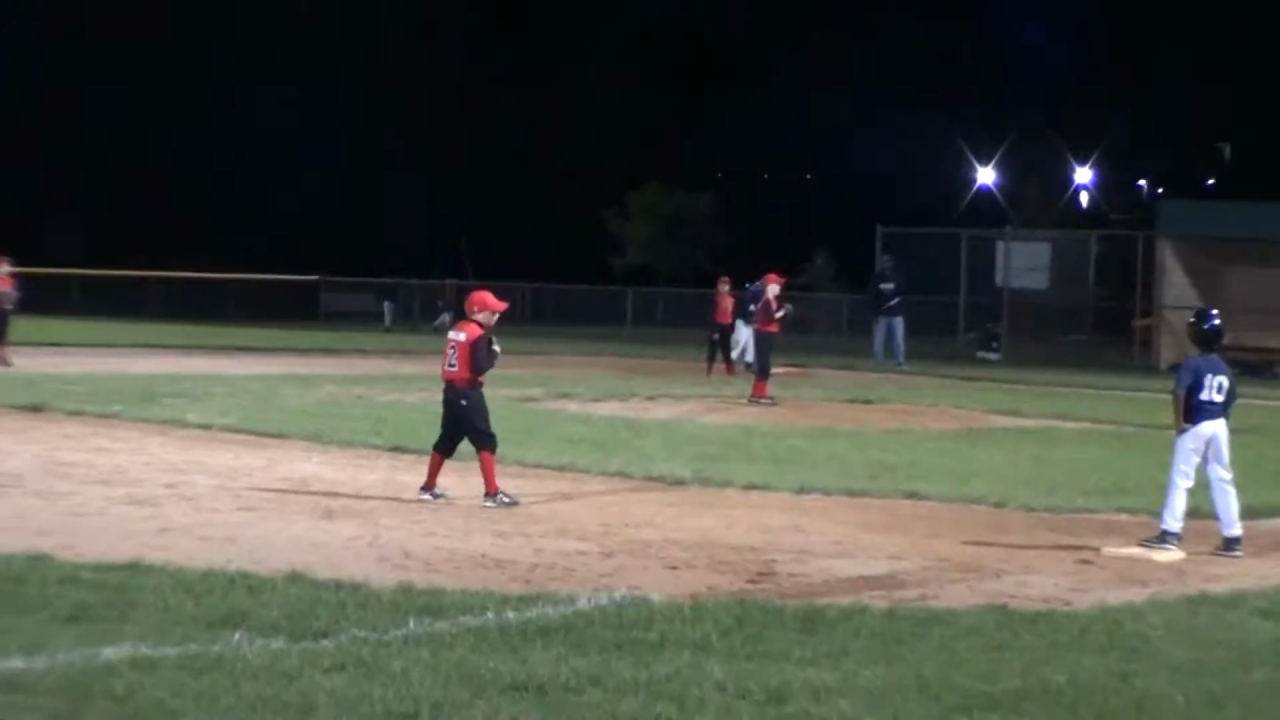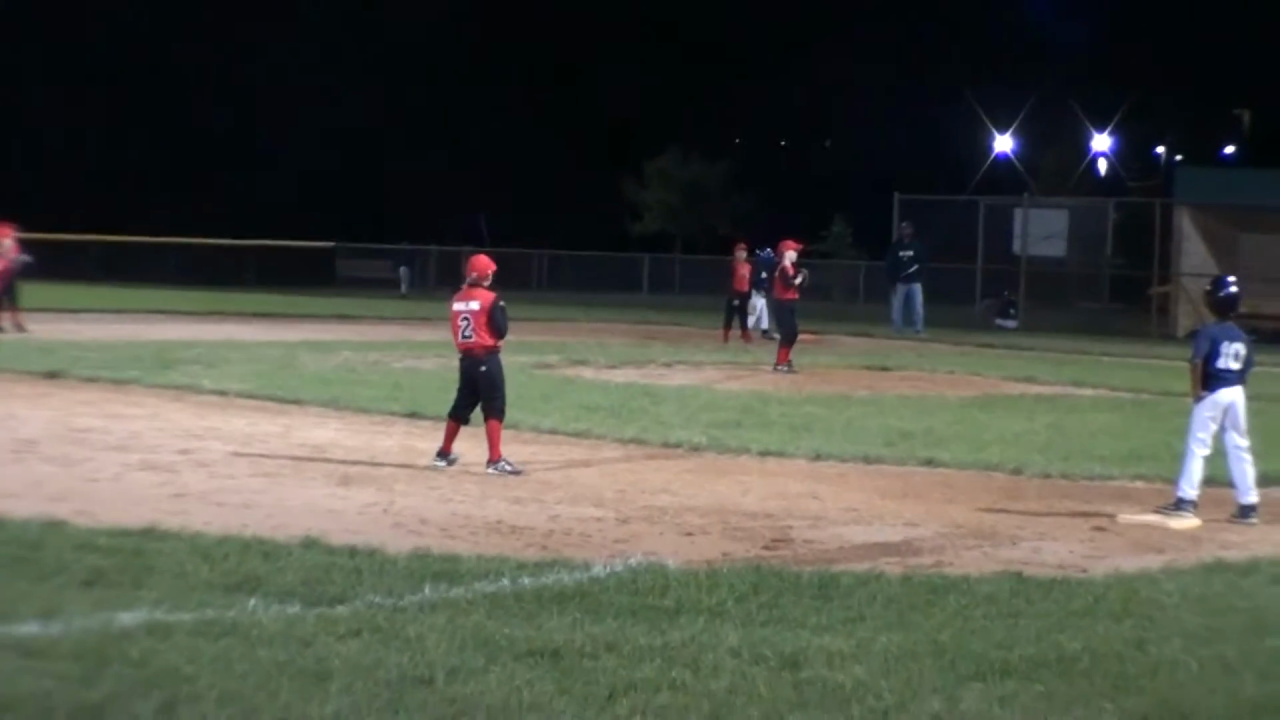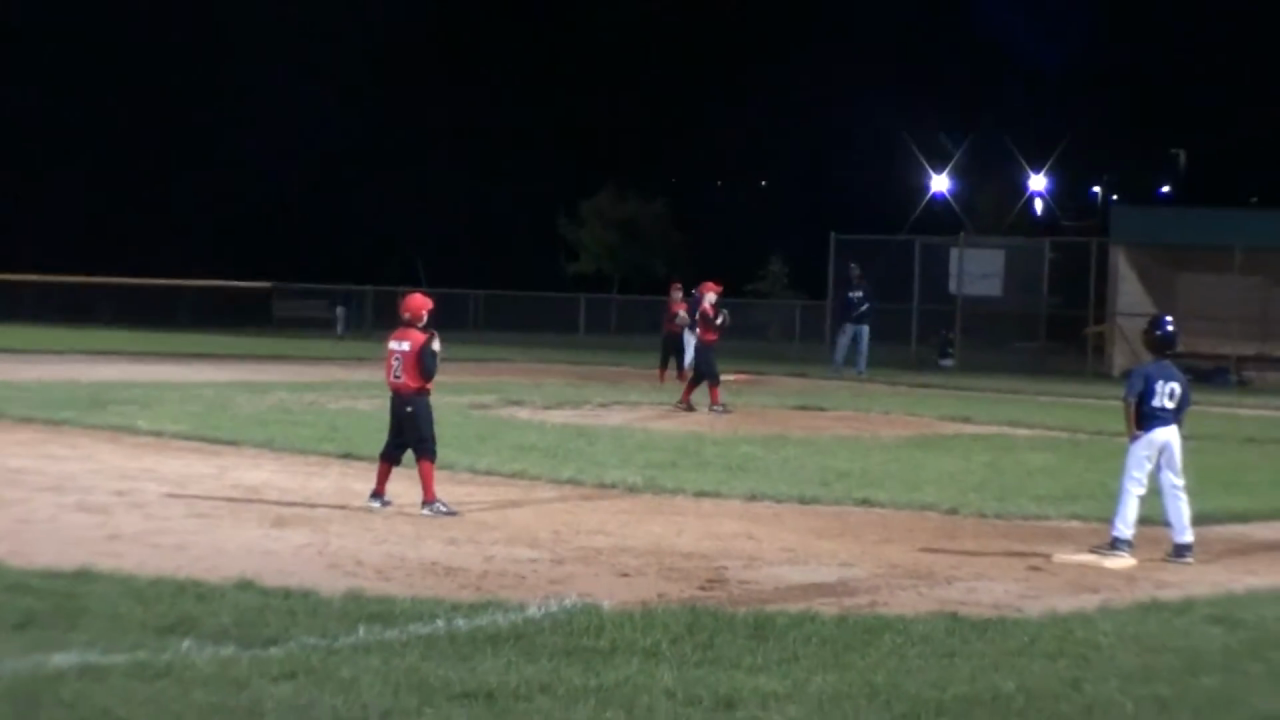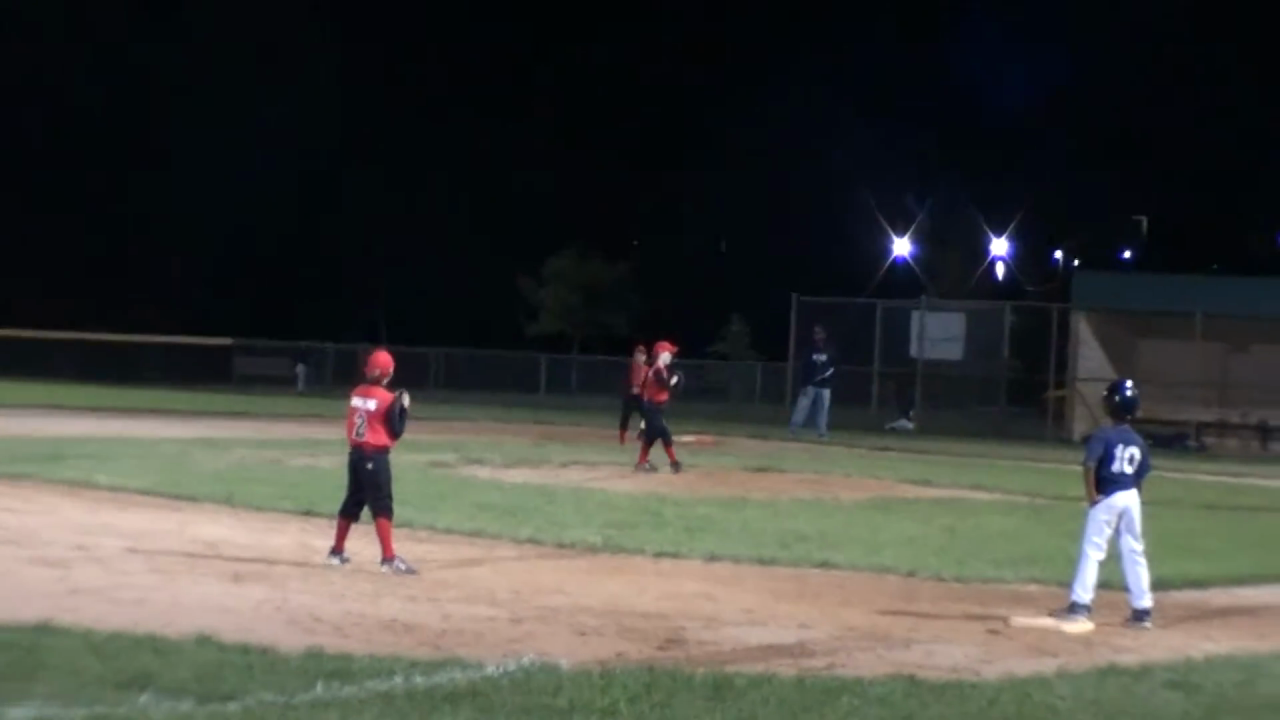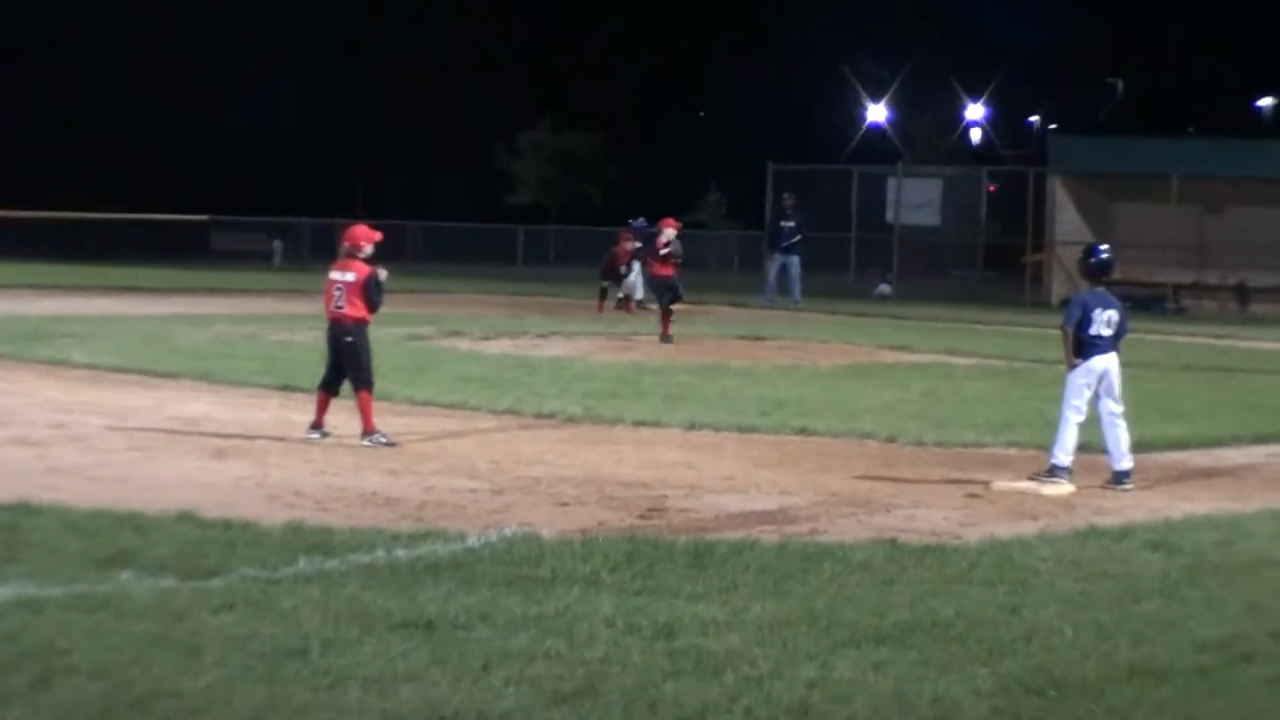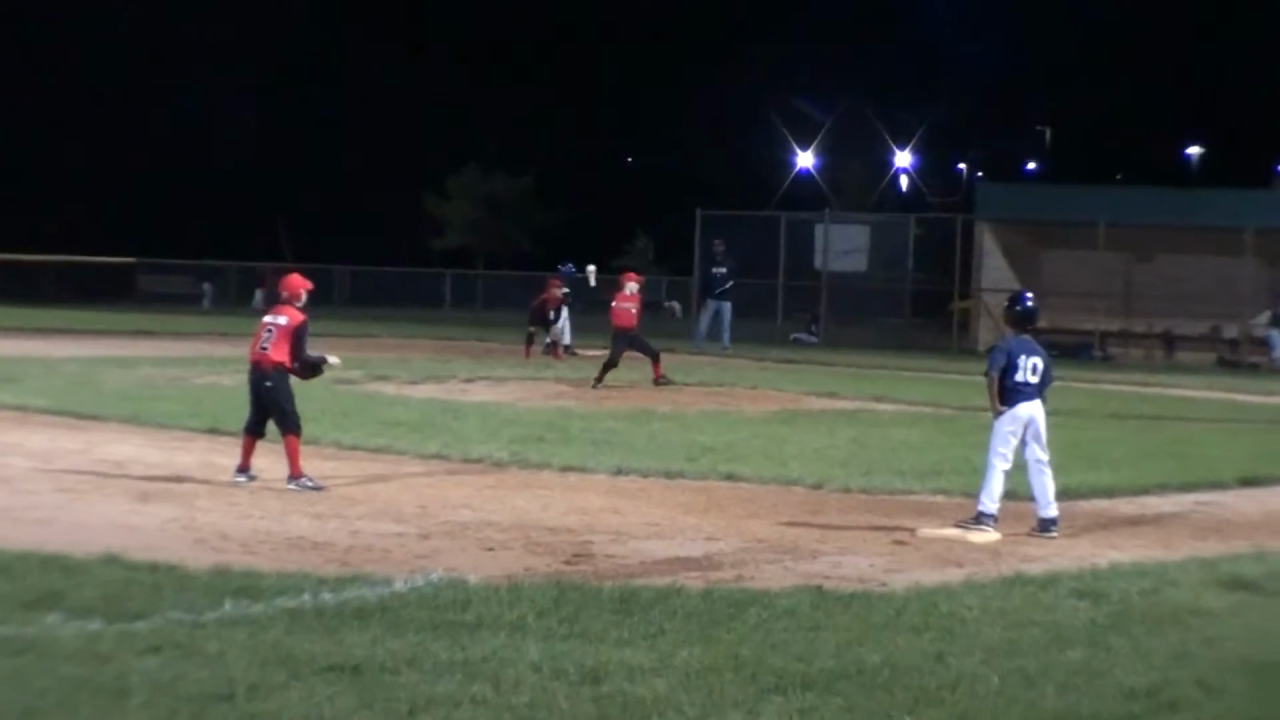
dt=0.5s
person 1, frame 1
left shoulder: (1192, 364)
right shoulder: (1225, 369)
left elbow: (1179, 393)
right elbow: (1228, 404)
left wrist: (1179, 422)
right wrist: (1217, 425)
left hip: (1196, 427)
right hip: (1219, 427)
left knee: (1181, 479)
right knee: (1223, 481)
left ankle: (1170, 533)
right ankle: (1233, 538)
person 1, frame 2
left shoulder: (1209, 331)
right shoulder: (1242, 337)
left elbow: (1196, 361)
right elbow: (1245, 371)
left wrist: (1197, 390)
right wrist: (1233, 390)
left hip: (1212, 395)
right hip: (1236, 394)
left knee: (1197, 447)
right knee: (1239, 449)
left ankle: (1186, 501)
right ankle: (1248, 505)
person 1, frame 3
left shoulder: (1143, 371)
right shoulder: (1179, 376)
left elbow: (1130, 400)
right elbow: (1181, 411)
left wrist: (1131, 430)
right wrist: (1171, 431)
left hip: (1148, 434)
right hip: (1171, 433)
left knee: (1132, 486)
right knee: (1175, 488)
left ankle: (1121, 541)
right ankle: (1183, 545)
person 1, frame 4
left shoulder: (1103, 435)
right shoulder: (1138, 441)
left elbow: (1090, 465)
right elbow: (1141, 476)
left wrist: (1091, 495)
right wrist: (1130, 496)
left hip: (1107, 498)
right hip: (1131, 498)
left knee: (1092, 550)
right knee: (1134, 553)
left ankle: (1080, 605)
right ankle: (1142, 610)
person 1, frame 5
left shoulder: (1081, 299)
right shoulder: (1115, 303)
left elbow: (1068, 329)
right elbow: (1118, 337)
left wrist: (1070, 359)
right wrist: (1107, 355)
left hip: (1086, 362)
right hip: (1110, 361)
left knee: (1072, 414)
right knee: (1114, 416)
left ankle: (1060, 467)
right ankle: (1122, 472)
person 1, frame 6
left shoulder: (1006, 346)
right shoulder: (1040, 351)
left elbow: (993, 375)
right elbow: (1044, 385)
left wrist: (995, 405)
right wrist: (1033, 403)
left hip: (1012, 409)
right hip: (1035, 408)
left knee: (998, 461)
right knee: (1039, 463)
left ankle: (987, 515)
right ankle: (1049, 520)
person 2, frame 1
left shoulder: (456, 330)
right shoulder: (478, 335)
right elbow: (479, 369)
right wrist: (494, 353)
left hip: (451, 390)
right hip: (468, 392)
left knee: (447, 439)
right knee: (485, 440)
left ankle: (429, 487)
right ankle: (492, 493)
person 2, frame 2
left shoulder: (457, 299)
right shoulder: (491, 299)
left elbow: (459, 329)
right elbow: (501, 332)
right wrist: (501, 309)
left hip: (466, 359)
right hip: (486, 359)
left knee: (461, 405)
right knee: (494, 408)
left ankle: (444, 453)
right ankle: (495, 460)
person 2, frame 3
left shoulder: (395, 336)
right shoulder: (421, 340)
right elbow: (428, 374)
right wrist: (434, 351)
left hip: (397, 398)
right hip: (415, 400)
left knee: (393, 445)
right knee: (425, 448)
left ankle: (378, 494)
right ankle: (429, 501)
person 2, frame 4
left shoulder: (356, 393)
right shoulder: (388, 399)
right elbow: (396, 433)
right wrist: (403, 408)
left hip: (356, 454)
right hip: (375, 457)
left knee: (352, 502)
right knee: (382, 506)
left ankle: (337, 551)
right ankle: (389, 558)
person 2, frame 5
left shoulder: (336, 267)
right shoulder: (366, 272)
right elbow: (373, 306)
right wrist: (380, 282)
left hip: (335, 328)
right hip: (354, 330)
left knee: (332, 376)
right knee: (362, 380)
left ankle: (316, 426)
right ankle: (369, 432)
person 2, frame 6
left shoulder: (271, 314)
right shoulder: (299, 319)
right elbow: (300, 357)
left wrist: (295, 368)
right wrist: (325, 360)
left hip: (257, 371)
right hip: (275, 374)
left knee: (256, 420)
right knee: (290, 424)
left ankle: (243, 469)
right ankle: (296, 476)
